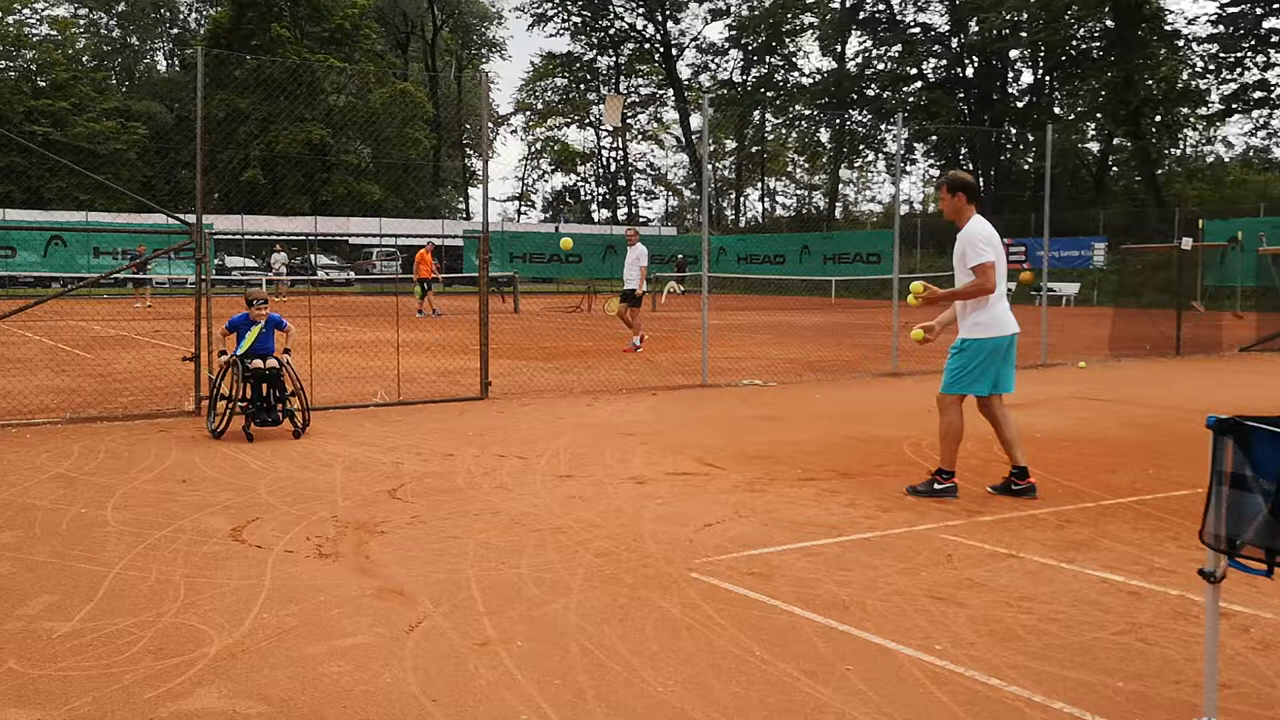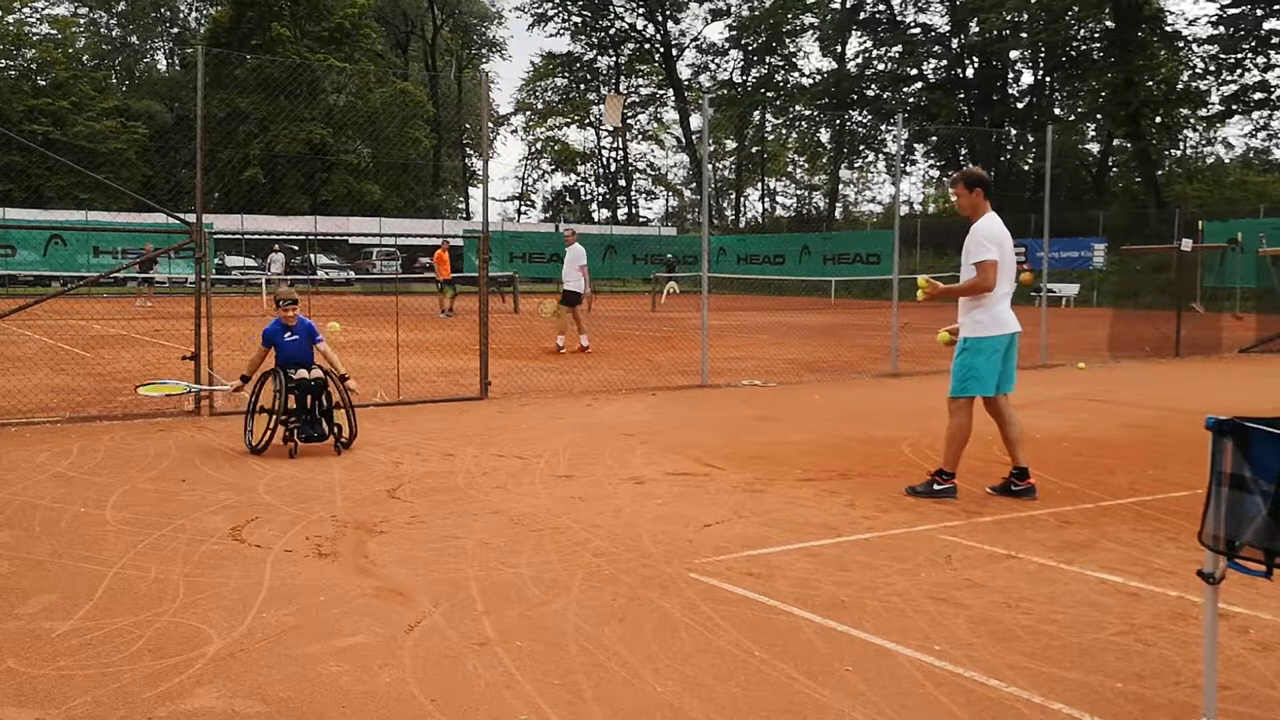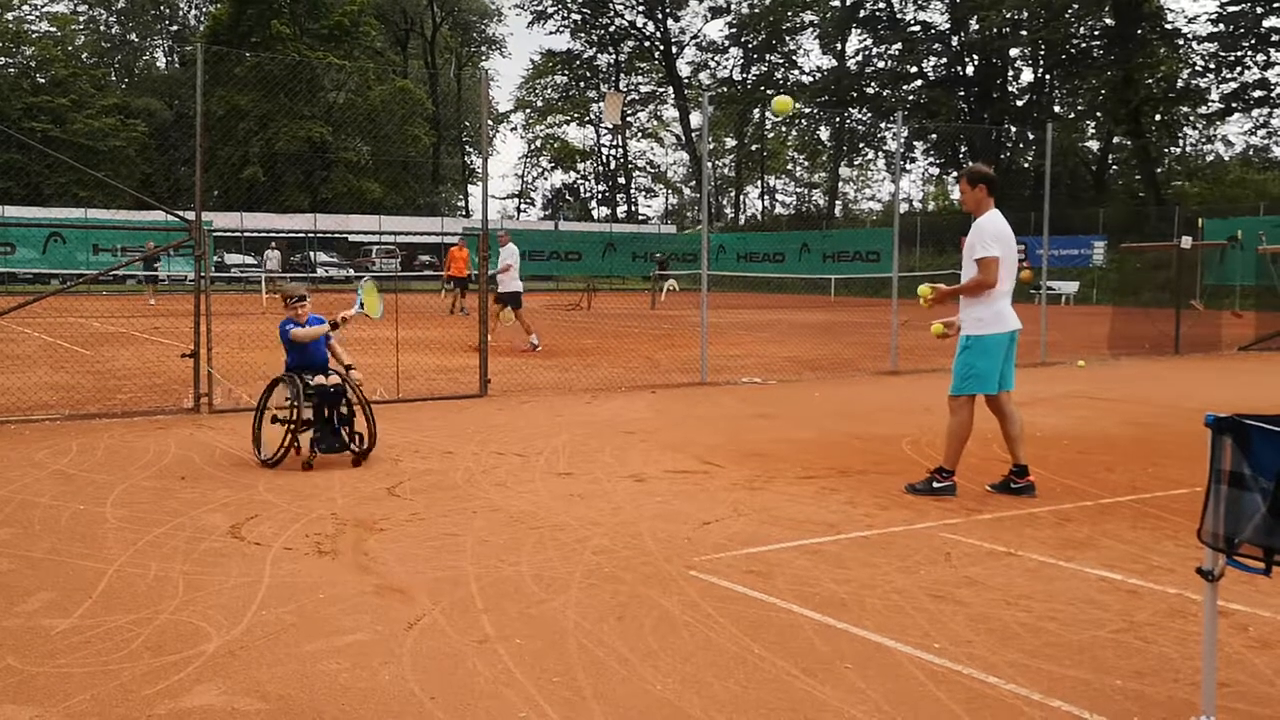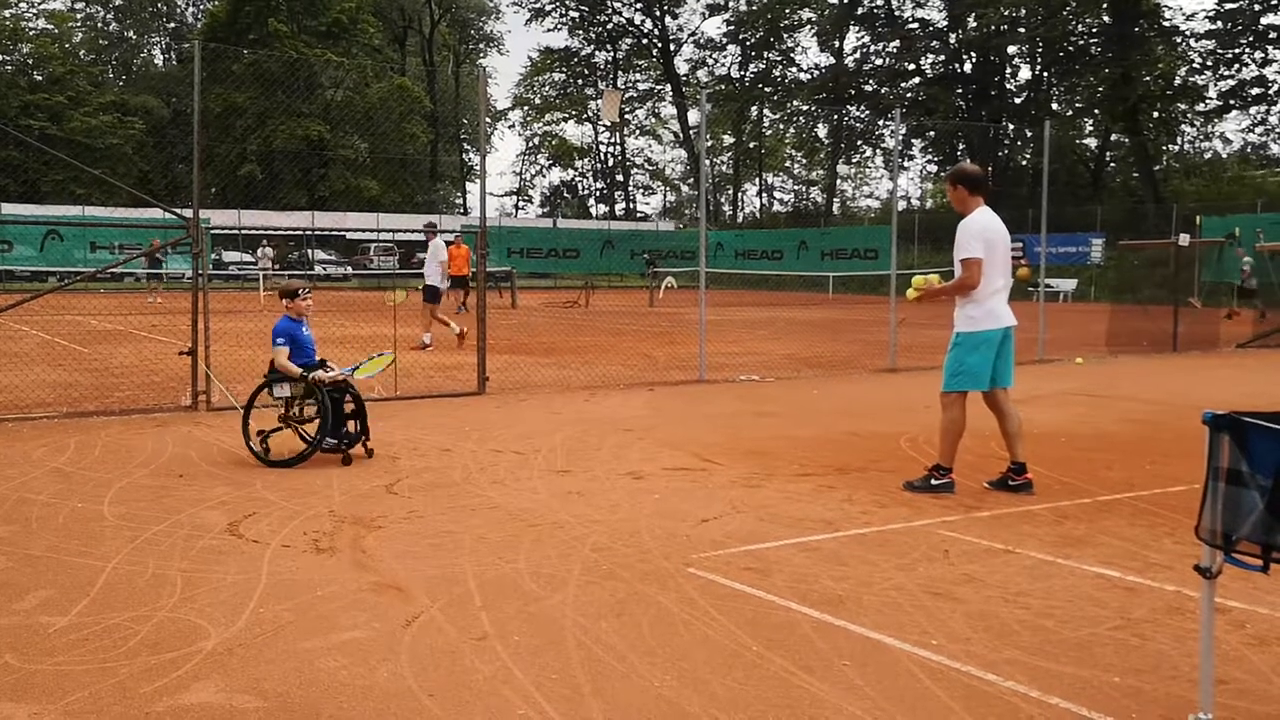
dt=0.7s
person 1, frame 1
left shoulder: (973, 232)
right shoulder: (974, 231)
left elbow: (986, 285)
left wrist: (941, 295)
right wrist: (939, 322)
left hip: (982, 333)
right hip: (1000, 330)
left knee: (948, 399)
right knee: (991, 402)
left ankle: (945, 478)
right ankle: (1021, 477)
person 1, frame 2
left shoulder: (982, 229)
right shoulder: (995, 227)
left elbow: (986, 282)
left wrist: (944, 290)
right wrist: (964, 323)
left hip: (983, 333)
right hip: (1001, 328)
left knee: (959, 402)
right knee: (997, 402)
left ankle: (945, 479)
right ankle: (1021, 478)
person 1, frame 3
left shoulder: (984, 225)
right shoulder: (999, 224)
left elbow: (987, 280)
left wrist: (948, 292)
right wrist: (961, 319)
left hip: (985, 330)
right hip: (1001, 325)
left knee: (961, 400)
right knee: (1000, 399)
left ankle: (945, 477)
right ankle: (1021, 476)
person 1, frame 4
left shoulder: (971, 225)
right shoulder: (995, 222)
left elbow: (971, 280)
left wrist: (937, 291)
right wrist: (946, 289)
left hip: (977, 325)
right hip: (1000, 321)
left knee: (952, 396)
right knee: (998, 396)
left ankle: (942, 474)
right ankle: (1018, 473)
